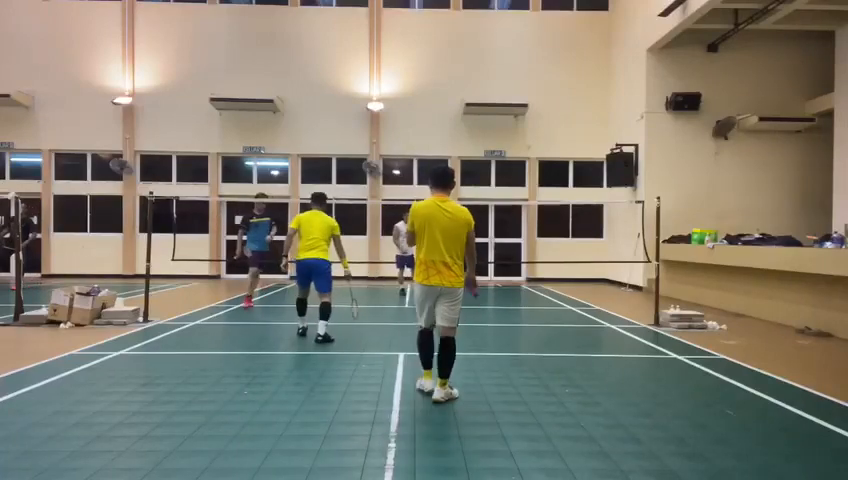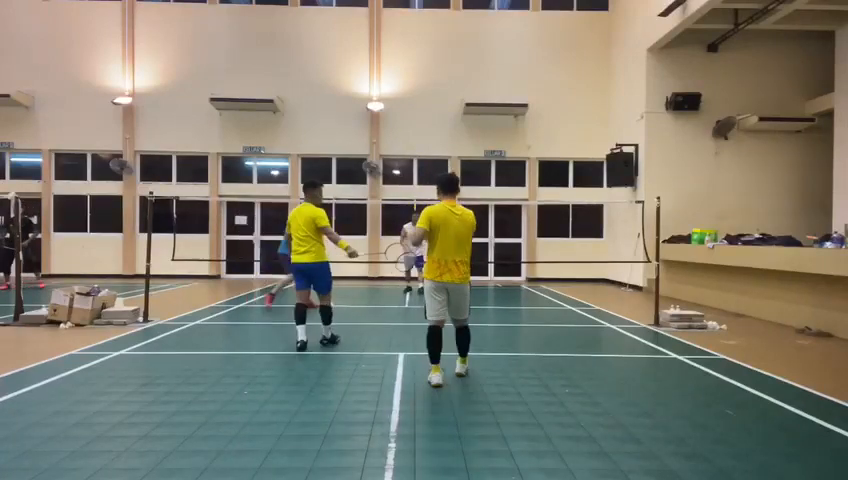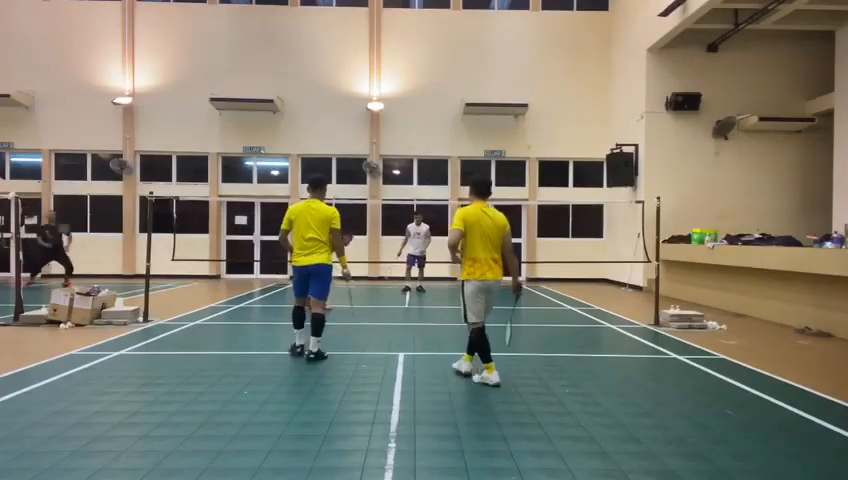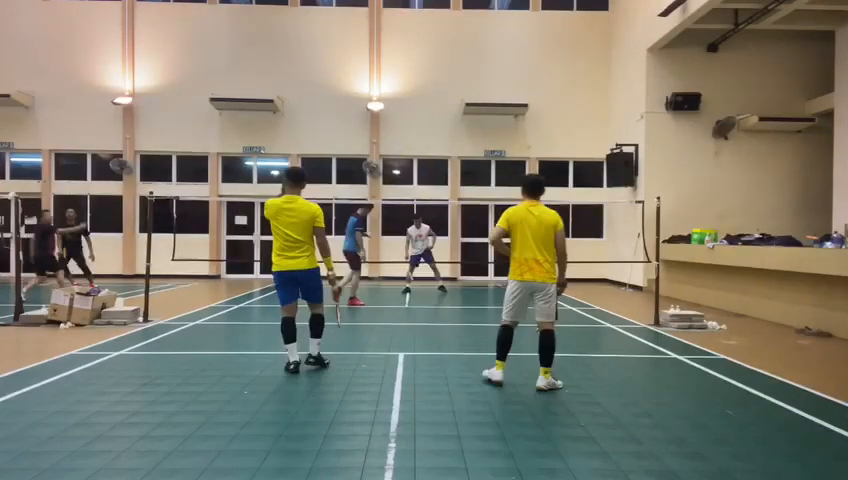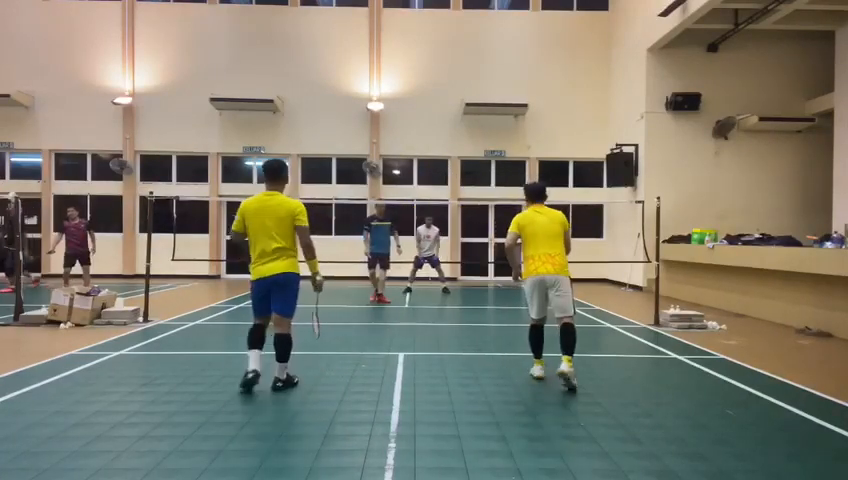
dt=0.7s
person 1, frame 1
left shoulder: (418, 209)
right shoulder: (464, 214)
left elbow: (409, 241)
right elbow: (471, 251)
right wrist: (471, 277)
left hip: (425, 280)
right hip: (453, 282)
left knee: (425, 328)
right knee: (448, 333)
left ankle: (426, 378)
right ankle: (442, 387)
person 1, frame 2
left shoulder: (430, 212)
right shoulder: (469, 216)
left elbow: (415, 240)
left wrist: (415, 234)
left hip: (435, 277)
right hip: (460, 278)
left knee: (435, 324)
right knee: (461, 323)
left ankle: (435, 372)
right ankle: (462, 364)
person 1, frame 3
left shoulder: (464, 214)
right shoulder: (500, 217)
left elbow: (452, 242)
right elbow: (509, 252)
left wrist: (454, 255)
right wrist: (515, 279)
left hip: (473, 277)
right hip: (494, 277)
left knee: (475, 324)
right knee: (479, 322)
left ankle: (490, 371)
right ankle: (467, 361)
person 1, frame 4
left shoulder: (511, 213)
right shoulder: (553, 216)
left elbow: (494, 239)
right elbow: (561, 251)
left wrist: (510, 253)
right wrist: (562, 276)
left hip: (519, 278)
right hip: (546, 279)
left knee: (508, 323)
right knee: (546, 327)
left ankle: (498, 370)
right ankle: (545, 377)
person 1, frame 5
left shoulder: (520, 218)
right shoulder: (560, 216)
left elbow: (509, 245)
right elbow: (568, 248)
left wrist: (515, 268)
left hip: (533, 275)
right hip: (558, 273)
left knee: (536, 321)
right knee: (566, 319)
left ankle: (538, 365)
right ankle: (566, 362)
person 2, frame 1
left shoulder: (300, 217)
right shoulder: (331, 221)
left elbow: (289, 236)
right elbow: (338, 246)
left wrist: (285, 257)
right wrist: (345, 266)
left hip: (302, 260)
right hip: (321, 261)
left knee: (302, 294)
right knee: (325, 297)
left ankle: (302, 327)
right ankle: (321, 333)
person 2, frame 2
left shoulder: (293, 214)
right shoulder: (317, 212)
left elbow: (289, 239)
right elbow: (330, 234)
right wrist: (347, 247)
left hip: (297, 262)
right hip: (317, 262)
left knee: (301, 300)
right knee: (325, 299)
left ankle: (301, 339)
right ankle: (327, 335)
person 2, frame 3
left shoulder: (294, 210)
right shoulder: (331, 212)
left elbow: (282, 237)
right elbow: (337, 241)
right wrist: (344, 266)
left hip: (300, 265)
right hip: (321, 264)
left knee: (299, 304)
right knee: (318, 307)
left ankle: (299, 344)
right ankle: (314, 350)
person 2, frame 4
left shoulder: (271, 206)
right shoulder: (313, 209)
right elbow: (321, 241)
left wrist: (283, 194)
right wrist: (330, 269)
left hip: (282, 269)
right hip: (307, 268)
left knee: (288, 313)
right knee: (317, 309)
left ankle: (293, 360)
right ankle: (314, 354)
person 2, frame 5
left shoulder: (247, 206)
right shoulder: (294, 206)
left elbow: (235, 237)
right elbow: (306, 242)
right wrist: (315, 273)
left hip: (259, 273)
right hip: (286, 272)
left knee: (260, 322)
right knee: (282, 325)
left ankle: (253, 368)
right ankle: (281, 377)
